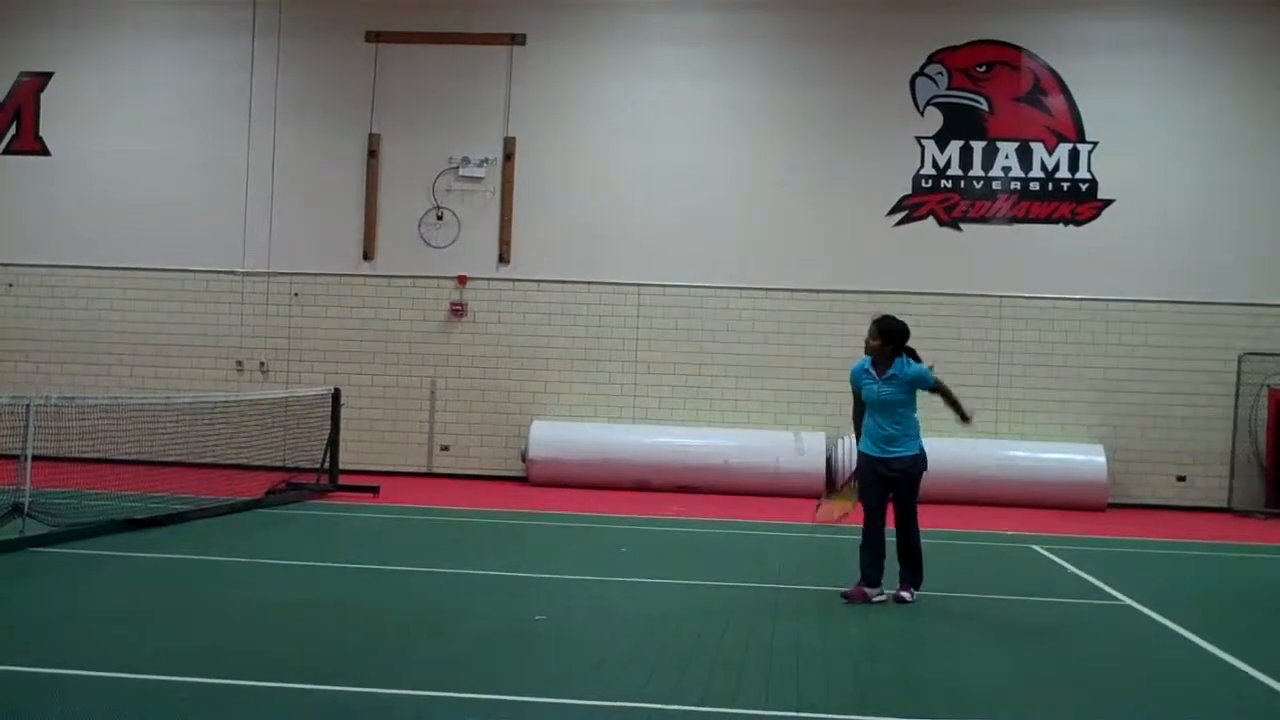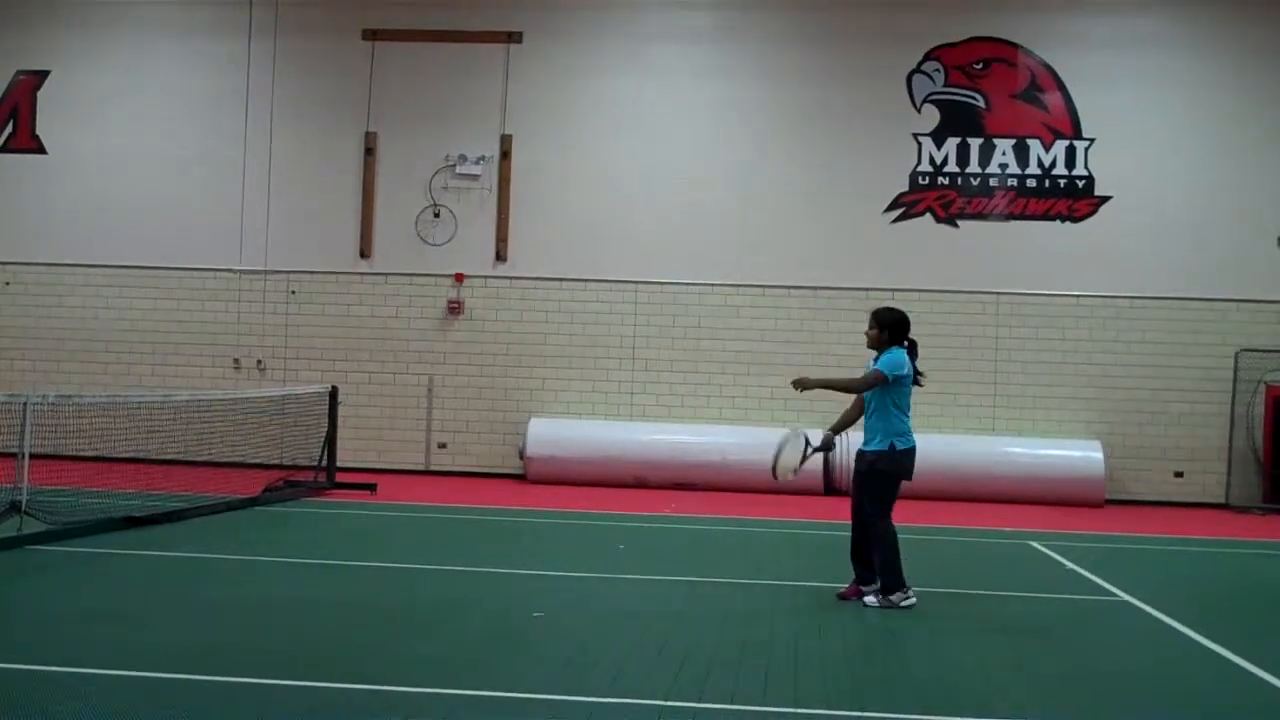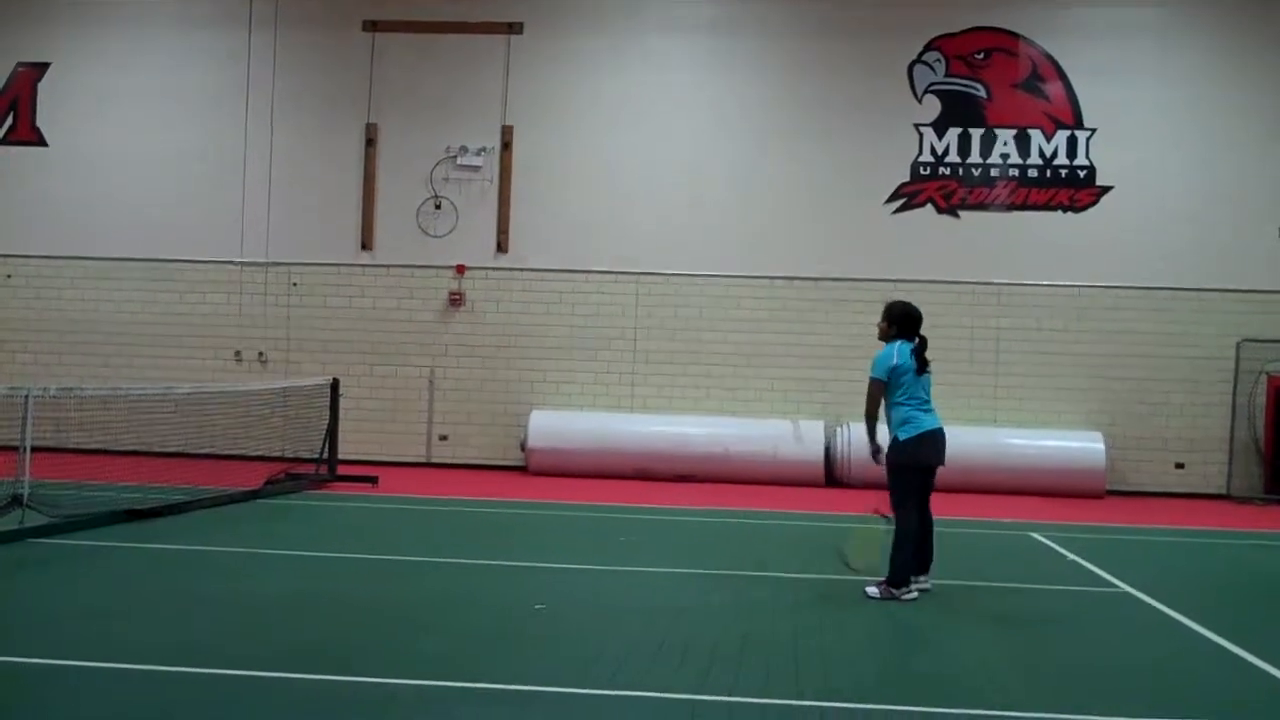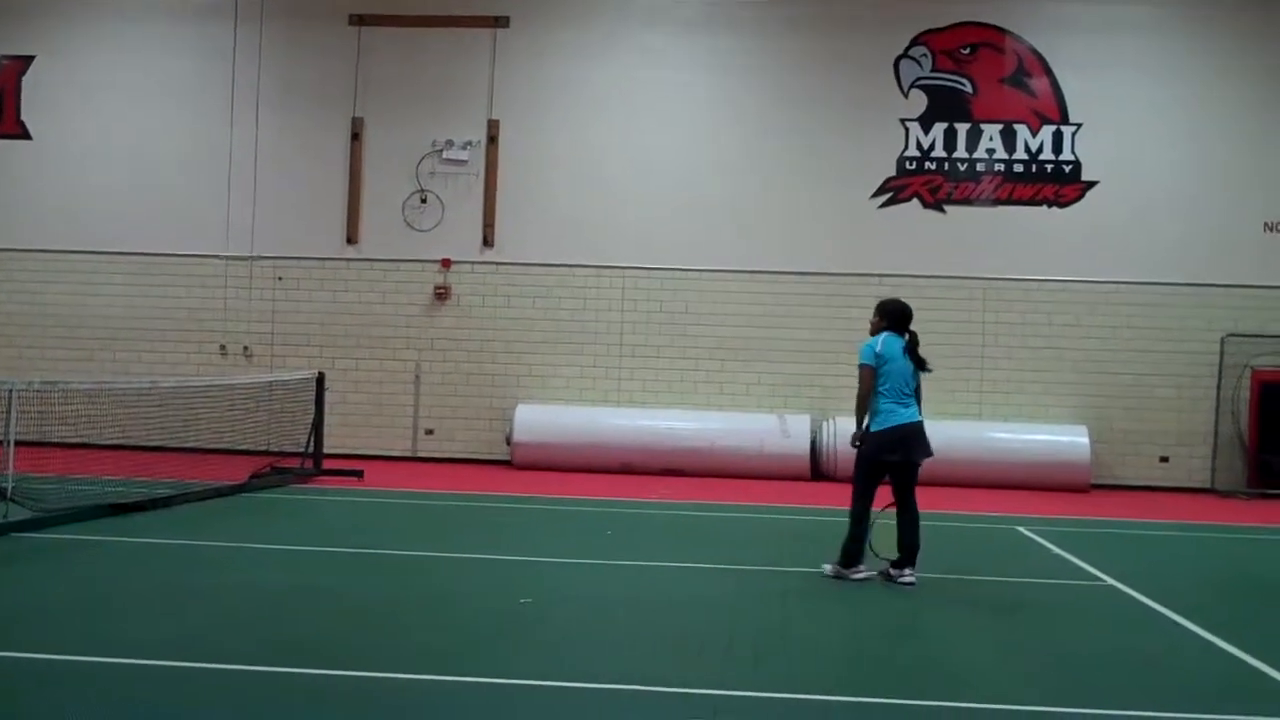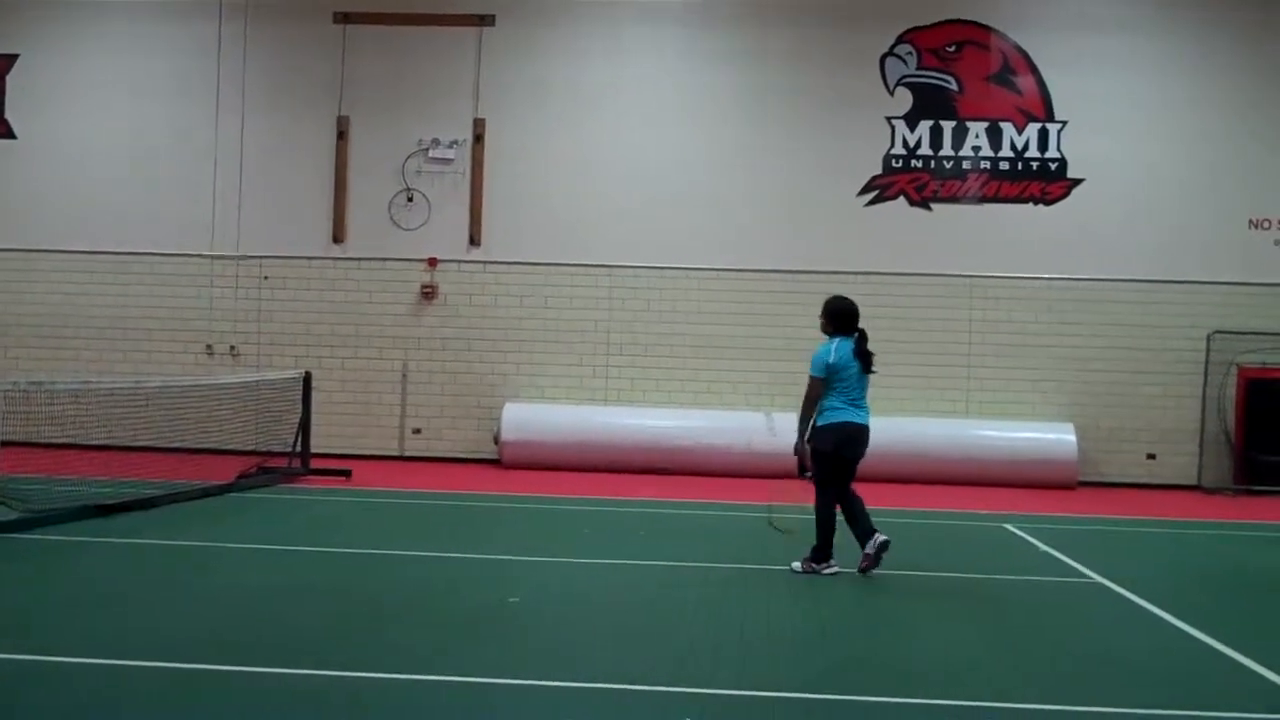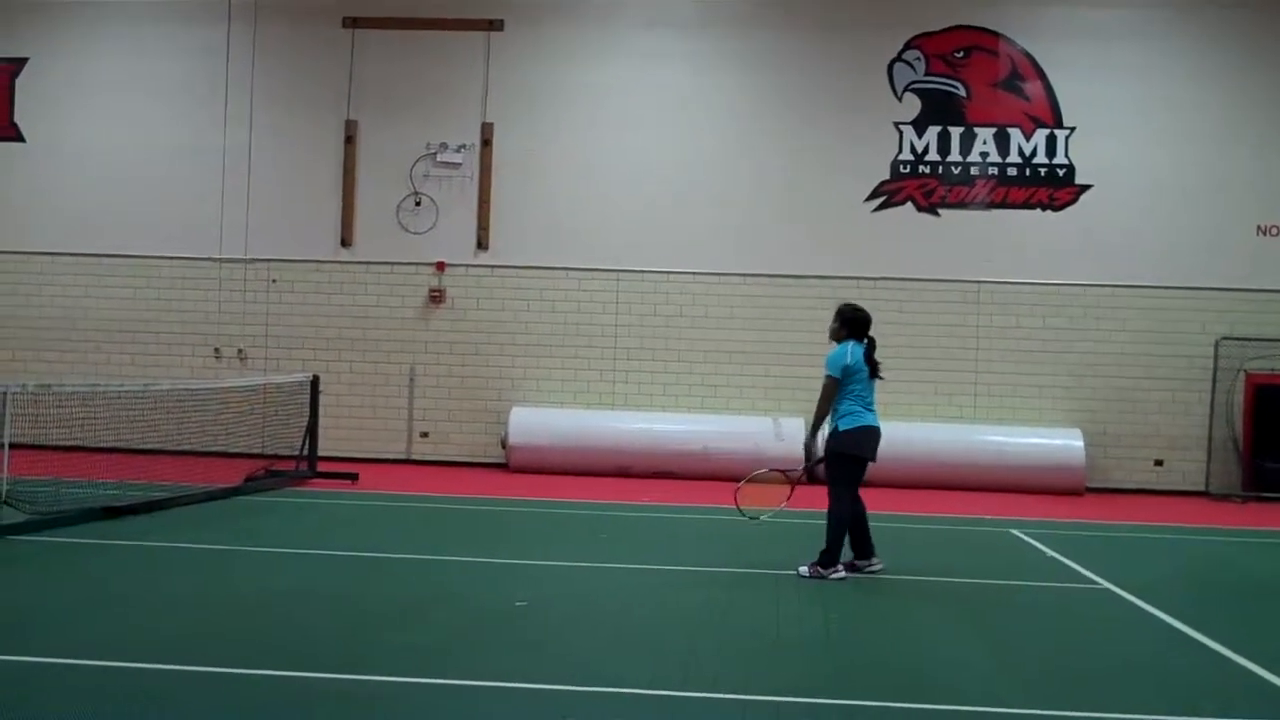
dt=0.5s
person 1, frame 1
left shoulder: (911, 371)
right shoulder: (859, 371)
left elbow: (942, 390)
left wrist: (961, 413)
right wrist: (859, 445)
left hip: (906, 456)
right hip: (871, 456)
left knee: (906, 519)
right knee: (872, 518)
left ankle: (910, 582)
right ankle: (870, 584)
person 1, frame 2
left shoulder: (897, 360)
right shoulder: (881, 361)
left elbow: (859, 386)
right elbow: (861, 406)
left wrist: (815, 382)
right wrist: (832, 432)
left hip: (892, 451)
right hip: (872, 450)
left knee: (876, 517)
right knee: (860, 515)
left ankle: (896, 590)
right ankle: (866, 580)
person 1, frame 3
left shoulder: (887, 357)
right shoulder: (917, 355)
left elbow: (872, 404)
left wrist: (872, 442)
left hip: (909, 439)
right hip: (932, 434)
left knee: (905, 511)
right knee: (921, 506)
left ankle: (900, 584)
right ankle: (919, 572)
person 1, frame 4
left shoulder: (873, 346)
right shoulder: (910, 350)
left elbow: (865, 390)
left wrist: (859, 428)
left hip: (883, 431)
right hip: (912, 430)
left knee: (862, 496)
right knee: (906, 499)
left ankle: (851, 563)
right ankle: (905, 566)
person 1, frame 5
left shoulder: (826, 353)
right shoulder: (861, 349)
left elbow: (812, 397)
left wrist: (802, 435)
left hip: (831, 428)
right hip: (859, 428)
left knee: (825, 493)
right knee: (844, 489)
left ankle: (823, 559)
right ankle: (872, 537)
person 1, frame 6
left shoulder: (840, 355)
right shoulder: (864, 353)
left elbow: (827, 399)
left wrist: (812, 434)
left hip: (849, 432)
right hip: (867, 430)
left knee: (839, 498)
right knee: (850, 495)
left ankle: (829, 564)
right ankle: (866, 556)
